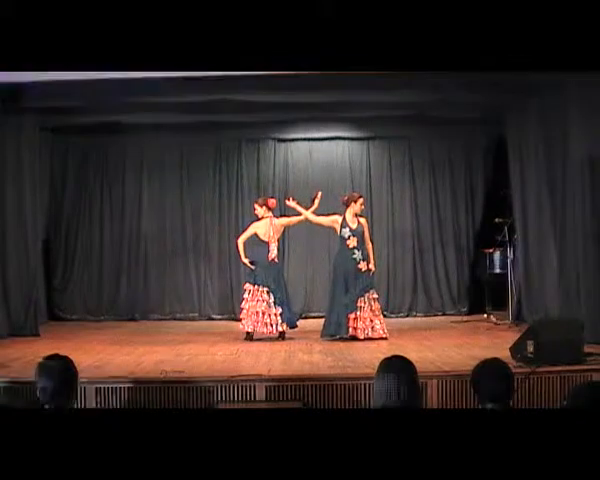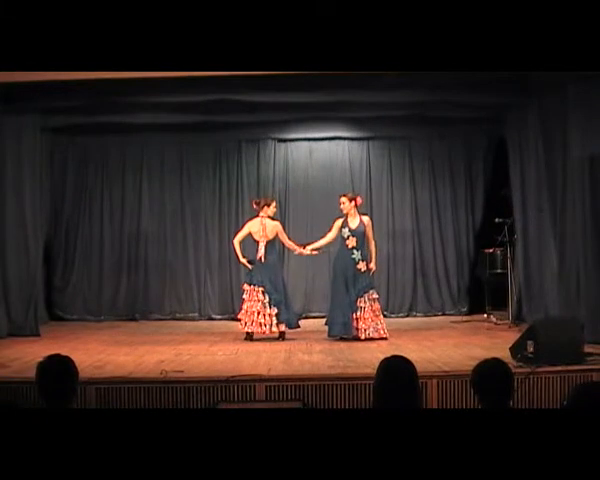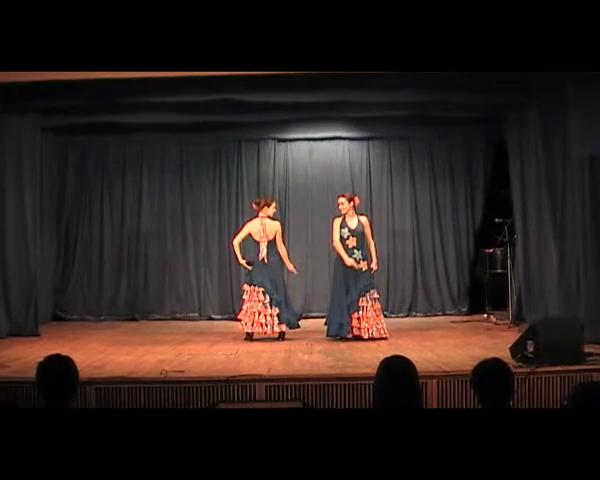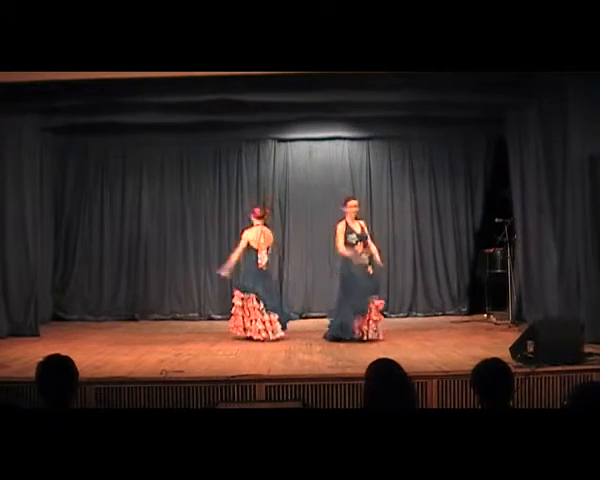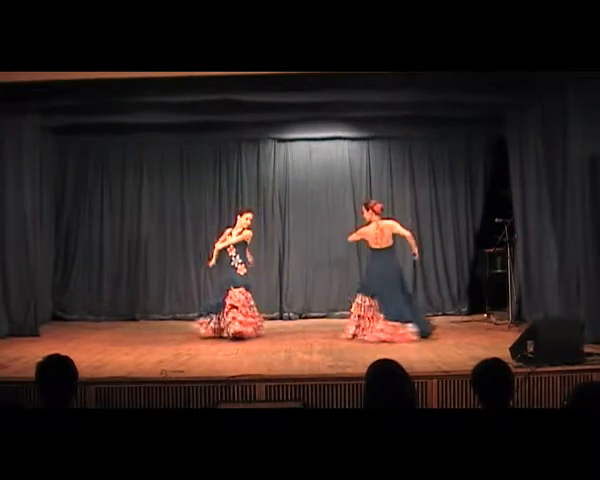
dt=1s
person 1, frame 1
left shoulder: (362, 221)
right shoulder: (338, 220)
left elbow: (368, 243)
right elbow: (315, 219)
left wrist: (372, 261)
right wrist: (295, 207)
left hip: (361, 264)
right hip: (344, 263)
left knee: (363, 296)
right knee: (344, 296)
left ankle: (363, 330)
right ankle: (344, 331)
person 1, frame 2
left shoulder: (365, 220)
right shoulder: (340, 222)
left elbow: (371, 242)
right elbow: (327, 239)
left wrist: (373, 261)
right wrist: (308, 248)
left hip: (360, 264)
right hip: (343, 263)
left knee: (363, 296)
right knee: (343, 296)
left ankle: (363, 331)
right ankle: (345, 331)
person 1, frame 3
left shoulder: (363, 220)
right shoulder: (338, 221)
left elbow: (370, 241)
right elbow: (335, 242)
left wrist: (374, 260)
right wrist: (345, 257)
left hip: (361, 262)
right hip: (344, 262)
left knee: (364, 295)
right knee: (344, 295)
left ankle: (365, 330)
right ankle: (345, 331)
person 1, frame 4
left shoulder: (362, 224)
right shoulder: (342, 226)
left elbow: (369, 243)
right elbow: (340, 247)
left wrist: (376, 255)
right wrist: (353, 256)
left hip: (365, 266)
right hip: (350, 266)
left knee: (368, 300)
right knee: (353, 298)
left ankle: (361, 332)
right ankle: (345, 332)
person 1, frame 5
left shoulder: (365, 230)
right shoulder: (390, 224)
left elbow: (350, 239)
right elbow: (408, 234)
right wrist: (415, 249)
left hip: (374, 269)
right hip: (391, 267)
left knee: (368, 299)
right knee: (397, 299)
left ankle: (368, 332)
right ankle: (405, 330)
person 2, frame 1
left shoulder: (257, 225)
right shoulder: (281, 222)
left elbow: (240, 240)
right elbow: (302, 217)
left wrist: (243, 258)
right wrist: (315, 206)
left hip: (258, 266)
right hip: (274, 266)
left knee: (254, 298)
right knee: (277, 296)
left ankle: (250, 332)
right ankle: (281, 331)
person 2, frame 2
left shoulder: (251, 224)
right shoulder: (276, 225)
left elbow: (236, 240)
right elbow: (288, 243)
left wrist: (241, 258)
right wrist: (302, 251)
left hip: (257, 265)
right hip: (272, 264)
left knee: (253, 296)
right knee: (276, 295)
left ankle: (250, 332)
right ankle: (281, 331)
person 2, frame 3
left shoulder: (250, 225)
right shoulder: (276, 225)
left elbow: (236, 242)
right elbow: (280, 247)
left wrist: (240, 259)
right wrist: (288, 263)
left hip: (256, 265)
right hip: (273, 264)
left knee: (253, 297)
right knee: (277, 295)
left ankle: (250, 333)
right ankle: (281, 331)
person 2, frame 4
left shoulder: (248, 233)
right shoulder: (269, 234)
left elbow: (238, 252)
left wrist: (227, 268)
left hip: (249, 272)
right hip: (264, 272)
left knee: (248, 301)
right knee: (268, 299)
left ankle: (250, 332)
right ankle: (272, 331)
person 2, frame 5
left shoulder: (249, 233)
right shoulder: (229, 231)
left elbow: (235, 240)
right elbow: (218, 243)
left wrist: (224, 244)
right wrist: (214, 258)
left hip: (242, 271)
right hip: (230, 271)
left knee: (239, 298)
right knee: (228, 298)
left ankle: (237, 329)
